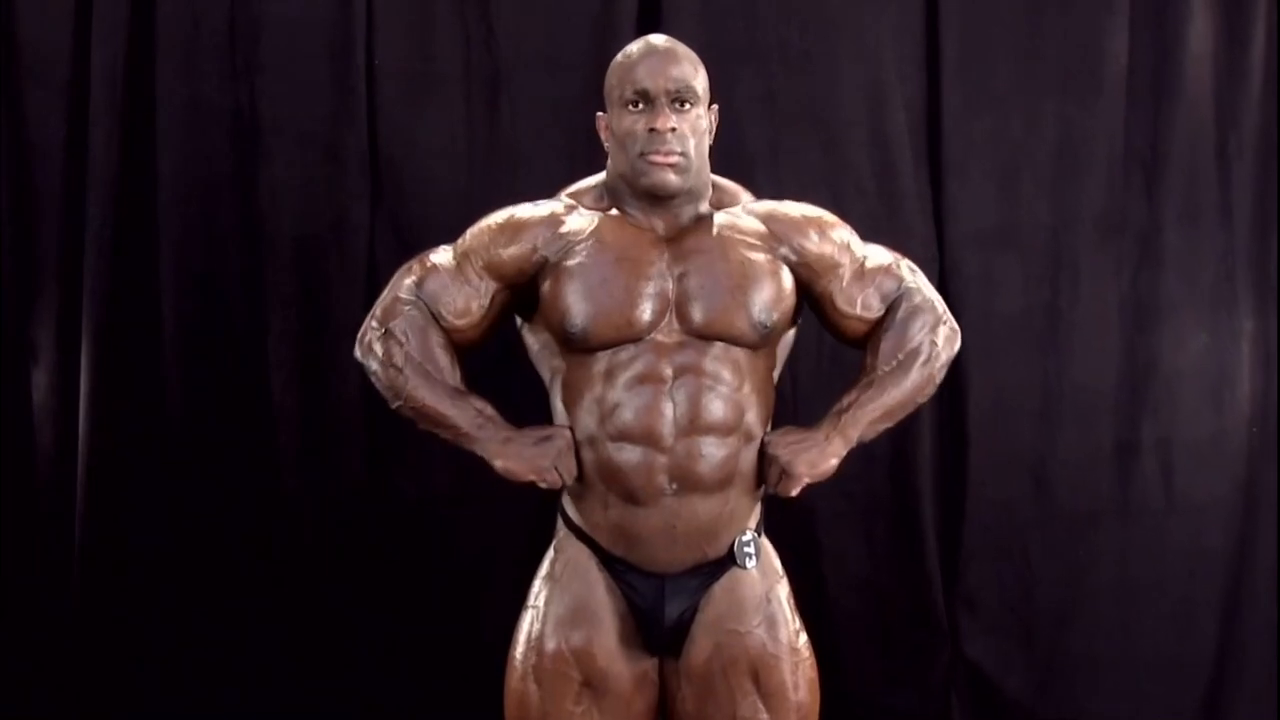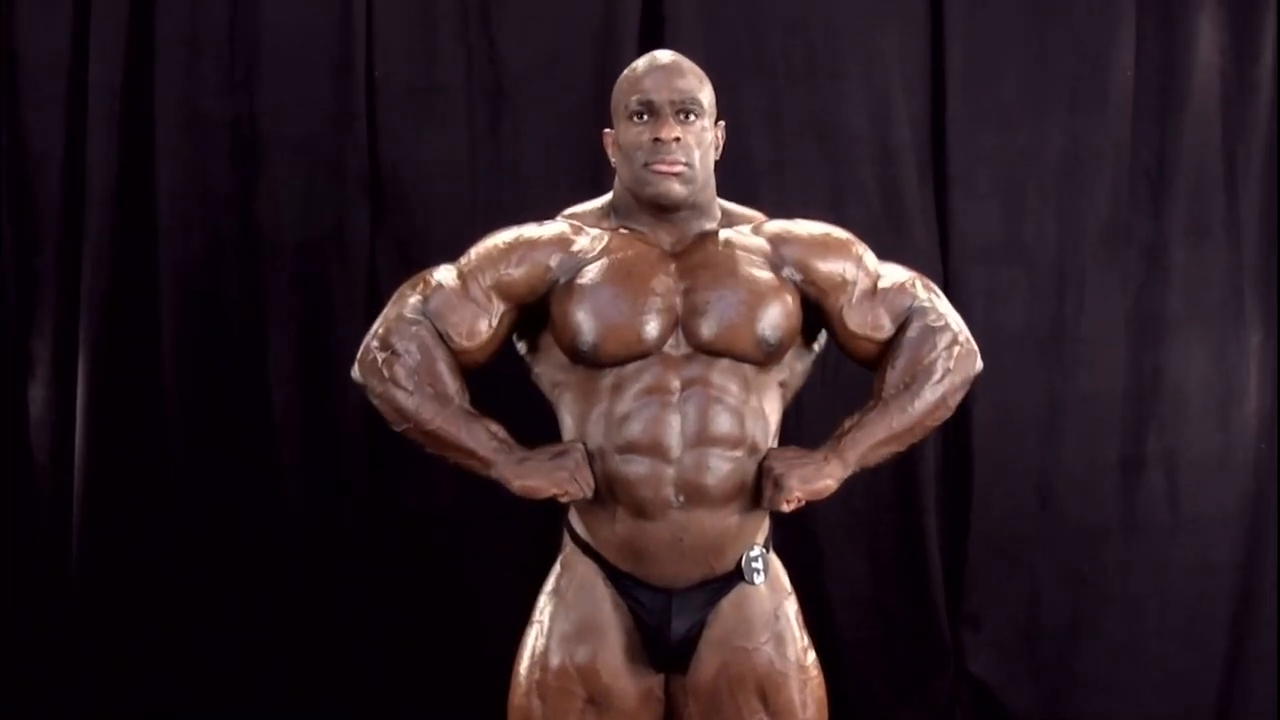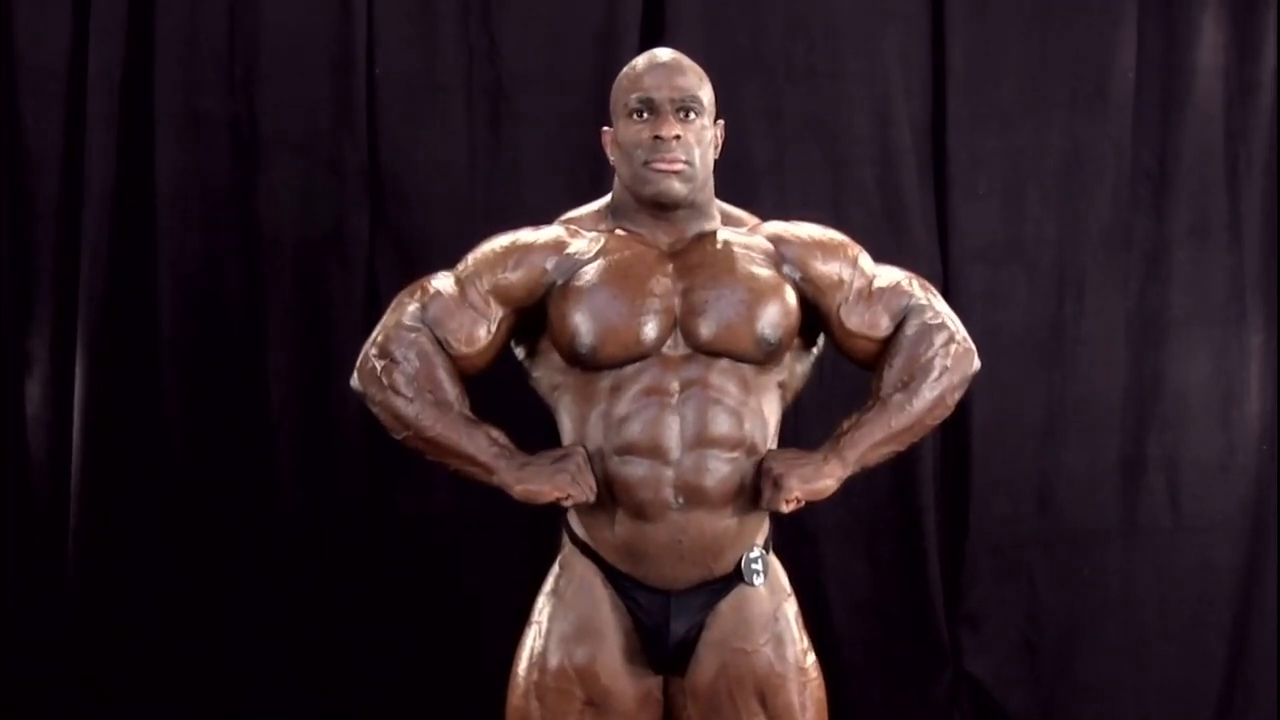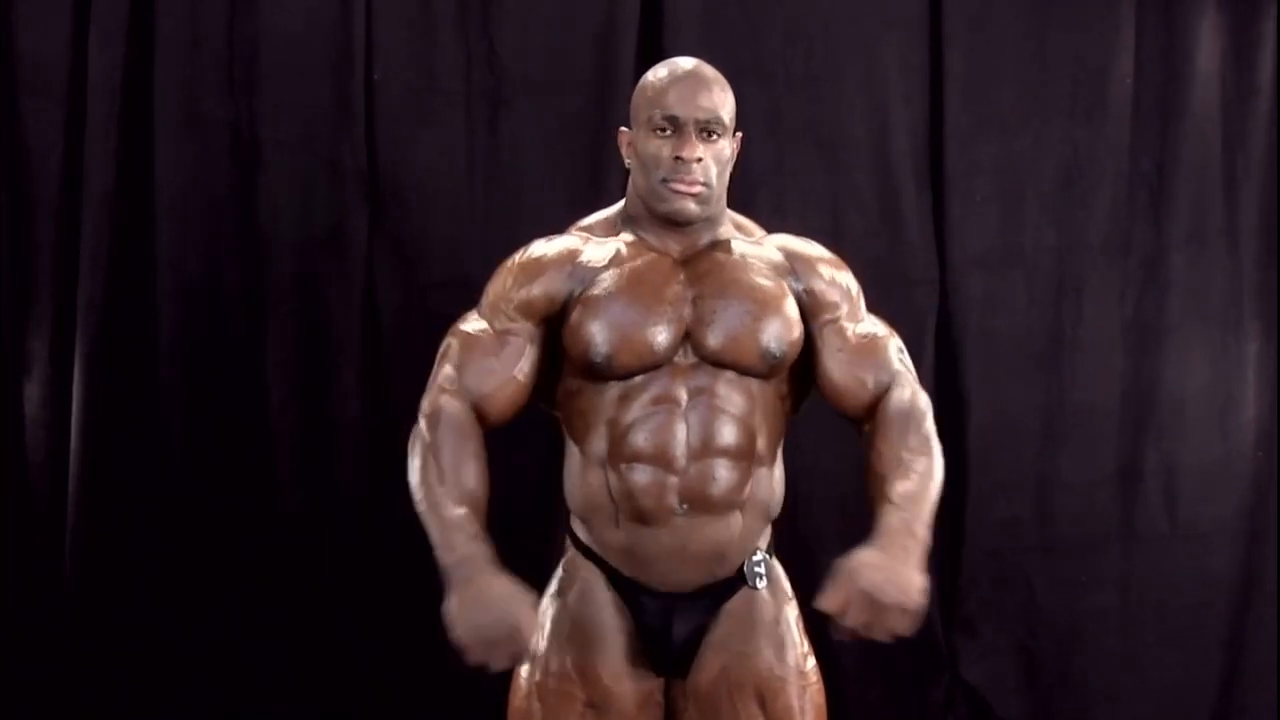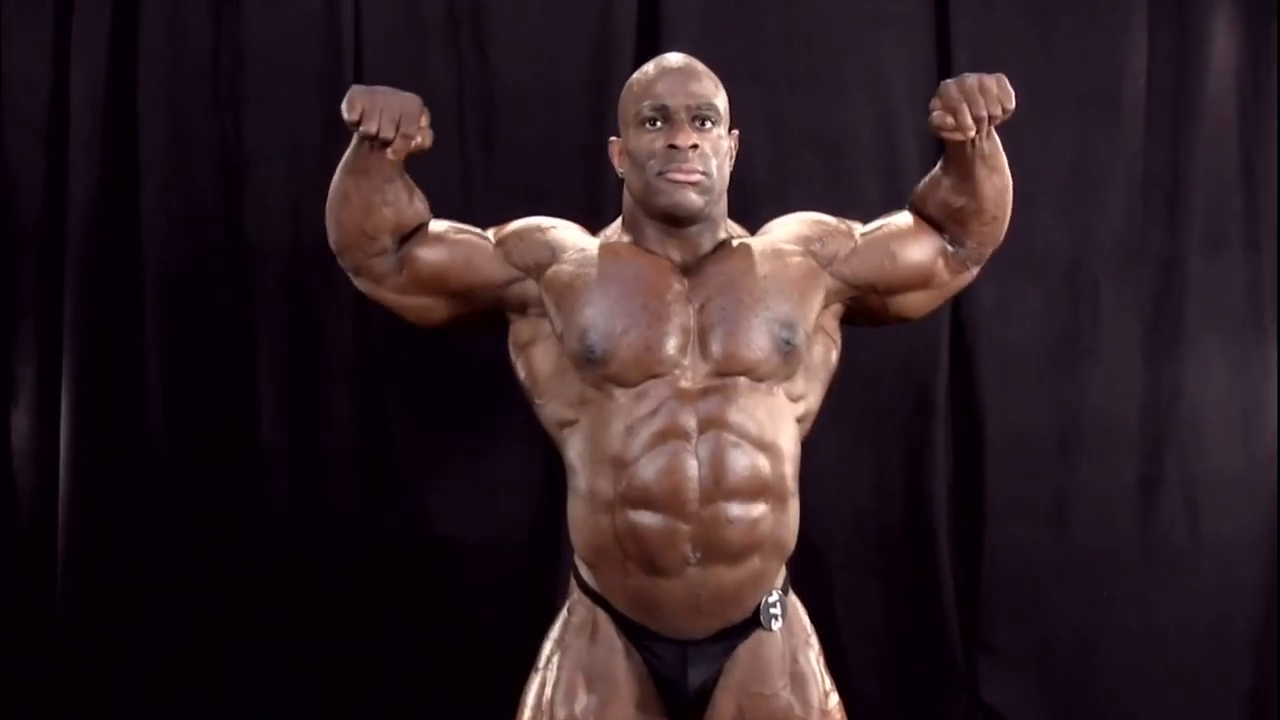
dt=1s
person 1, frame 1
left shoulder: (784, 236)
right shoulder: (542, 237)
left elbow: (926, 321)
right elbow: (392, 328)
left wrist: (835, 434)
right wrist: (495, 437)
left hip: (736, 580)
right hip: (591, 580)
person 1, frame 2
left shoulder: (793, 255)
right shoulder: (547, 256)
left elbow: (945, 342)
right elbow: (392, 349)
left wrist: (837, 457)
right wrist: (507, 459)
left hip: (743, 596)
right hip: (597, 594)
person 1, frame 3
left shoulder: (793, 257)
right shoulder: (545, 260)
left elbow: (942, 344)
right elbow: (392, 357)
left wrist: (834, 459)
right wrist: (508, 464)
left hip: (743, 596)
right hip: (595, 595)
person 1, frame 4
left shoulder: (798, 271)
right shoulder: (554, 270)
left elbow: (894, 402)
right elbow: (453, 412)
left wrist: (897, 541)
right wrist: (468, 568)
left hip: (743, 603)
right hip: (597, 599)
person 1, frame 5
left shoulder: (808, 264)
right shoulder: (549, 268)
left elbow: (961, 238)
right elbow: (375, 252)
left wrist: (973, 138)
right wrist: (372, 141)
left hip: (761, 642)
right hip: (607, 643)
